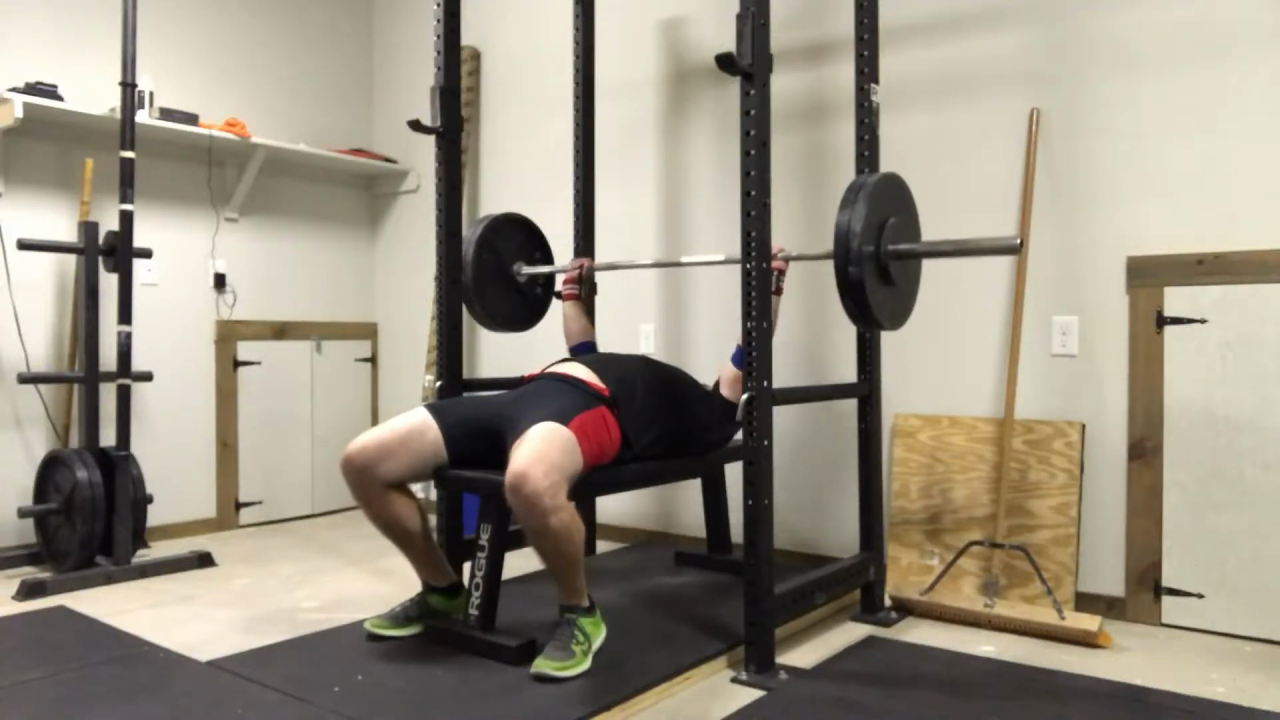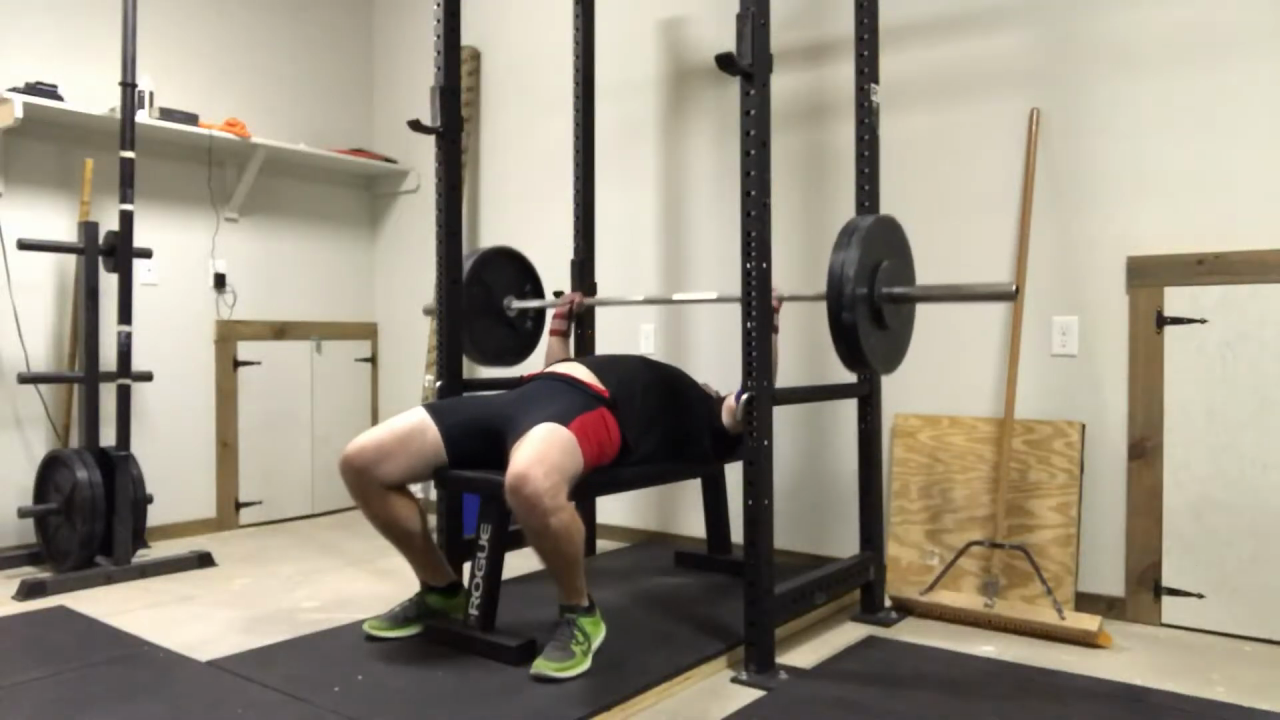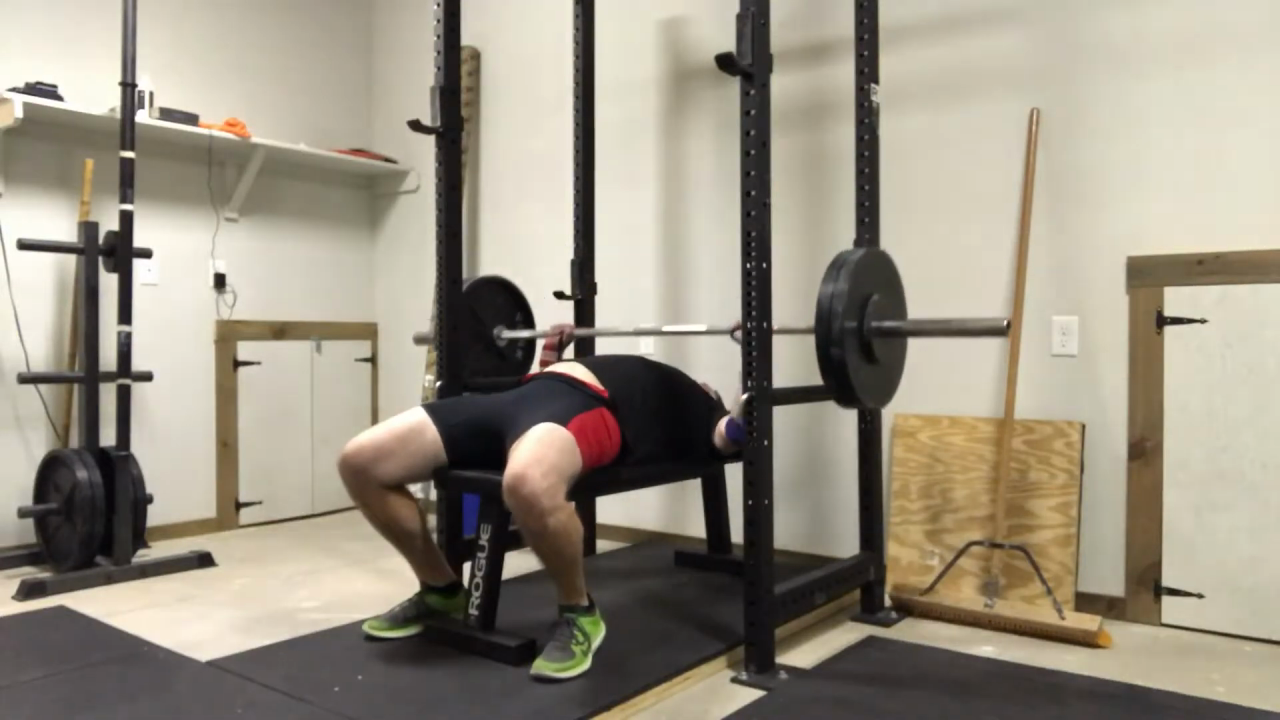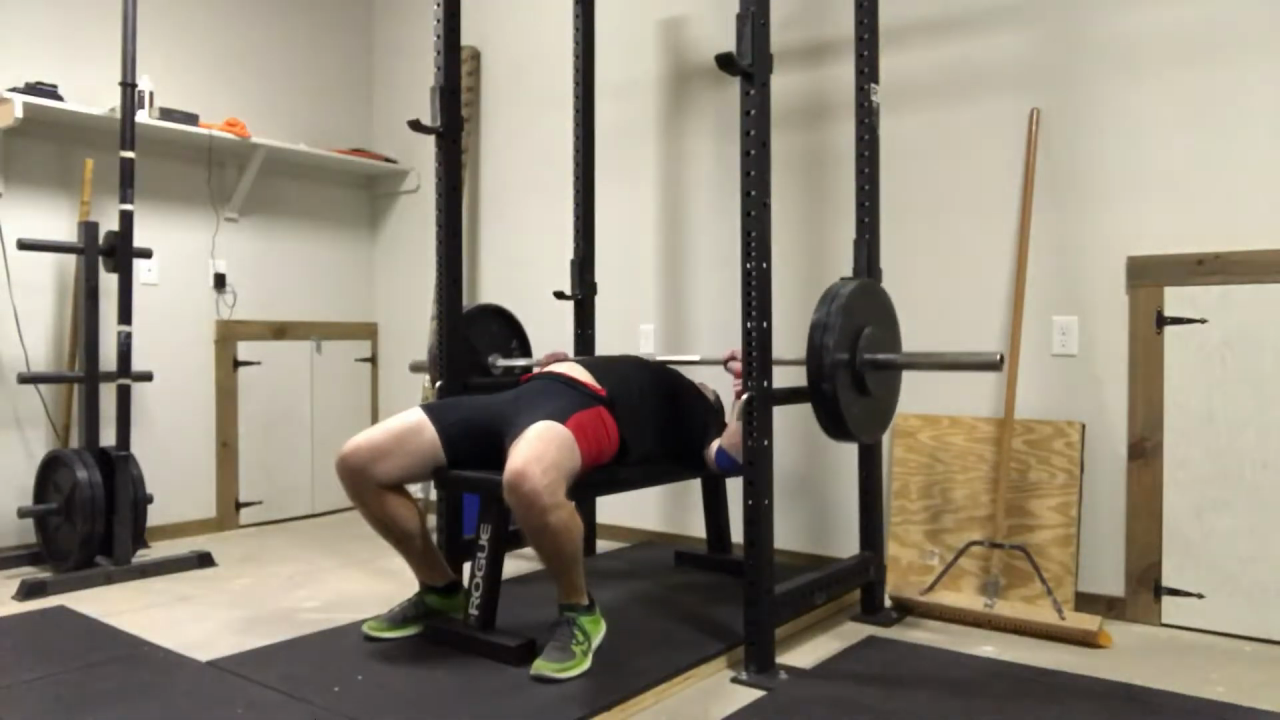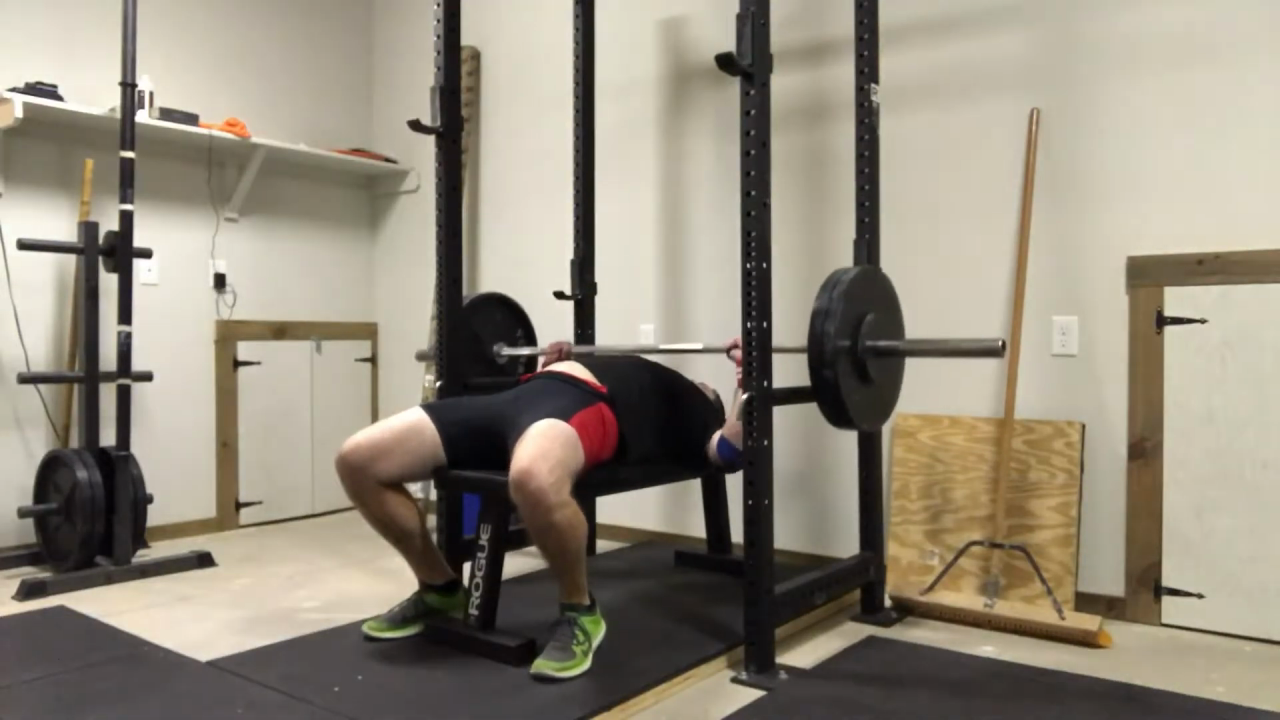
dt=0.3s
person 1, frame 1
left shoulder: (708, 417)
right shoulder: (649, 389)
left elbow: (748, 364)
right elbow: (581, 353)
left wrist: (770, 286)
right wrist: (573, 293)
left knee: (530, 482)
right knee: (362, 460)
left ankle: (580, 614)
right ankle: (442, 593)
person 1, frame 2
left shoulder: (708, 424)
right shoulder: (647, 394)
left wrist: (766, 323)
right wrist: (560, 327)
left knee: (530, 482)
right knee: (362, 461)
left ankle: (579, 614)
right ankle: (441, 592)
person 1, frame 3
left shoulder: (703, 419)
right shoulder: (652, 390)
left elbow: (741, 432)
right wrist: (550, 355)
left knee: (528, 484)
right knee: (359, 460)
left ankle: (578, 613)
right ankle: (441, 591)
person 1, frame 4
left shoulder: (700, 419)
left elbow: (731, 458)
right wrist: (542, 373)
left knee: (528, 480)
right knee: (358, 460)
left ankle: (578, 612)
right ankle: (440, 591)
person 1, frame 5
left shoulder: (703, 420)
left elbow: (732, 450)
right wrist: (548, 366)
left knee: (535, 480)
right knee: (358, 459)
left ankle: (579, 612)
right ankle: (440, 591)
